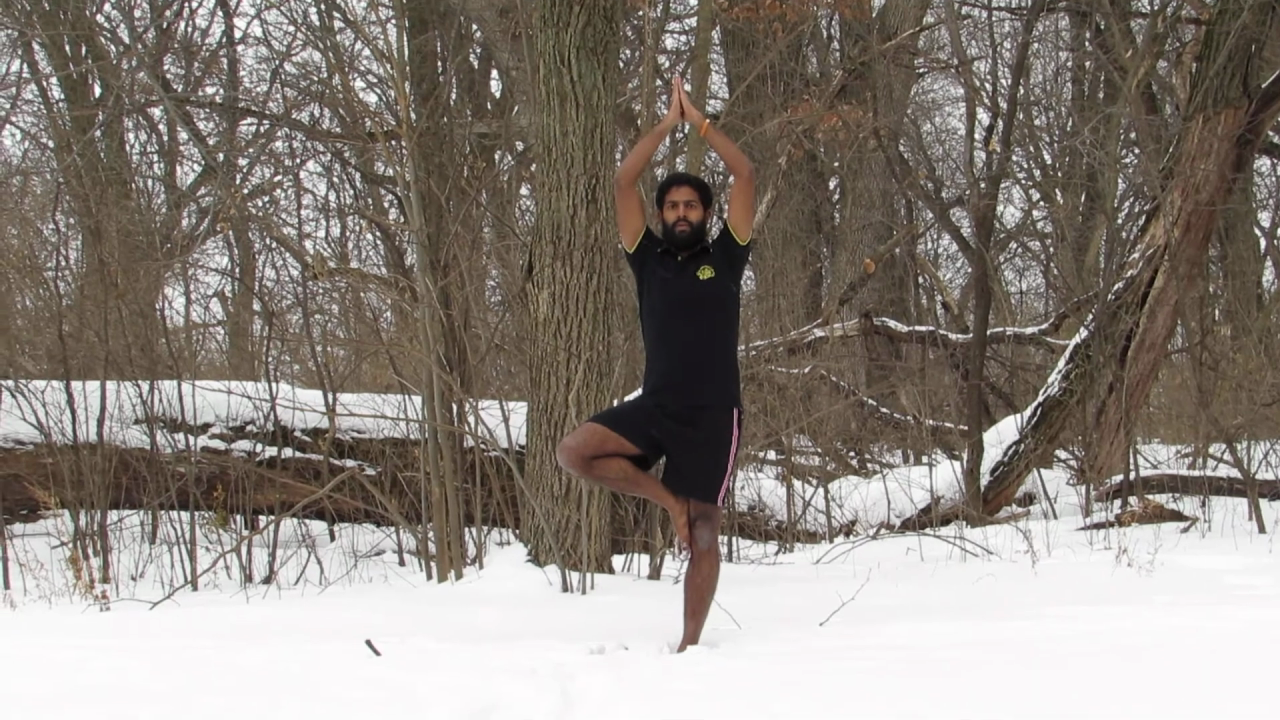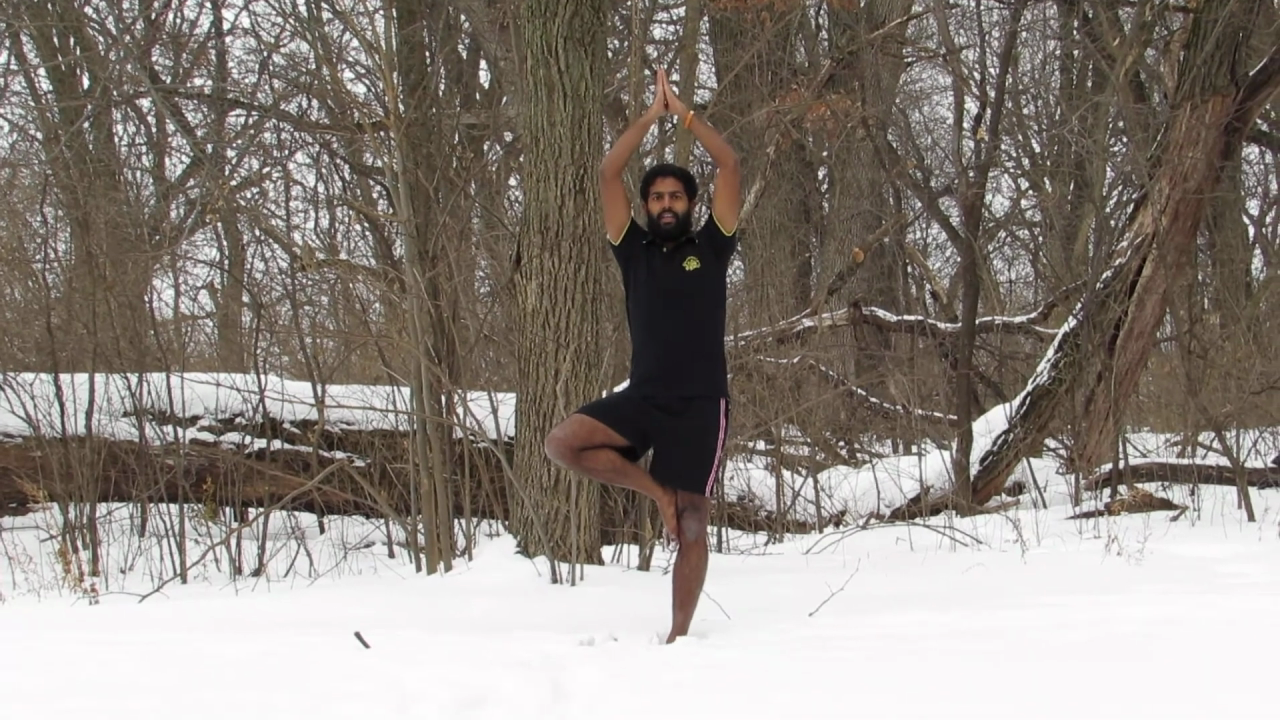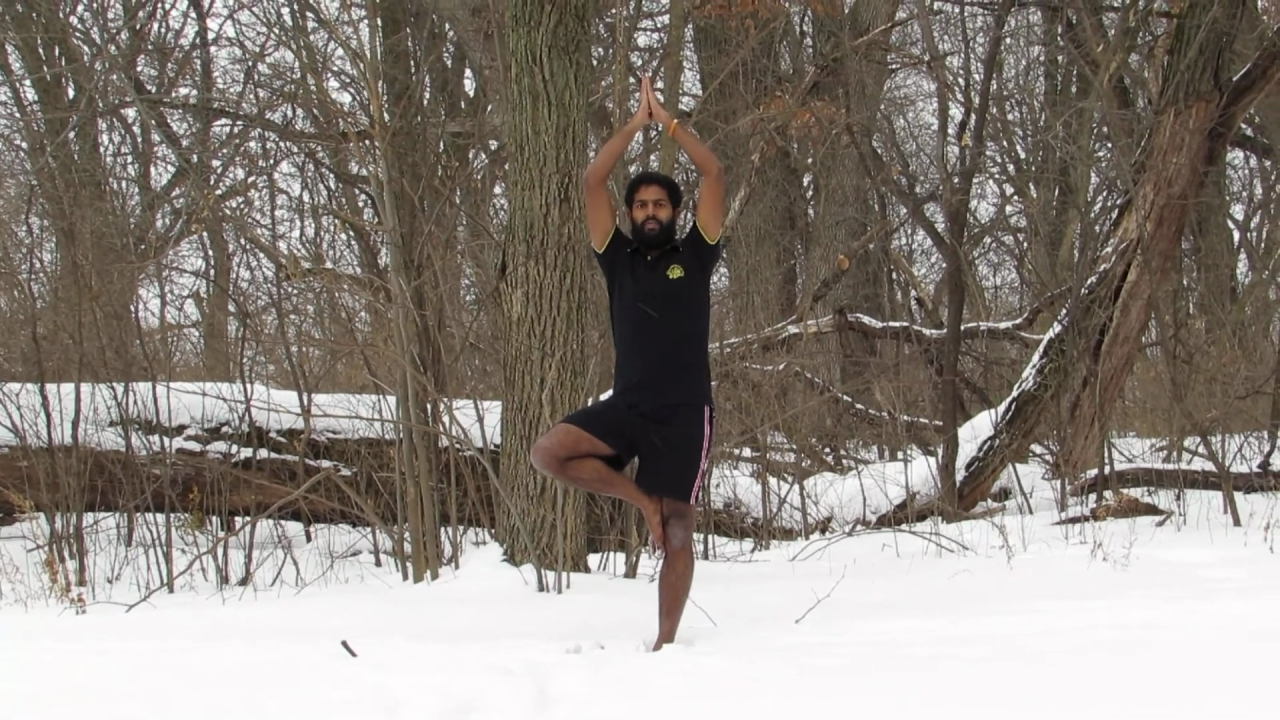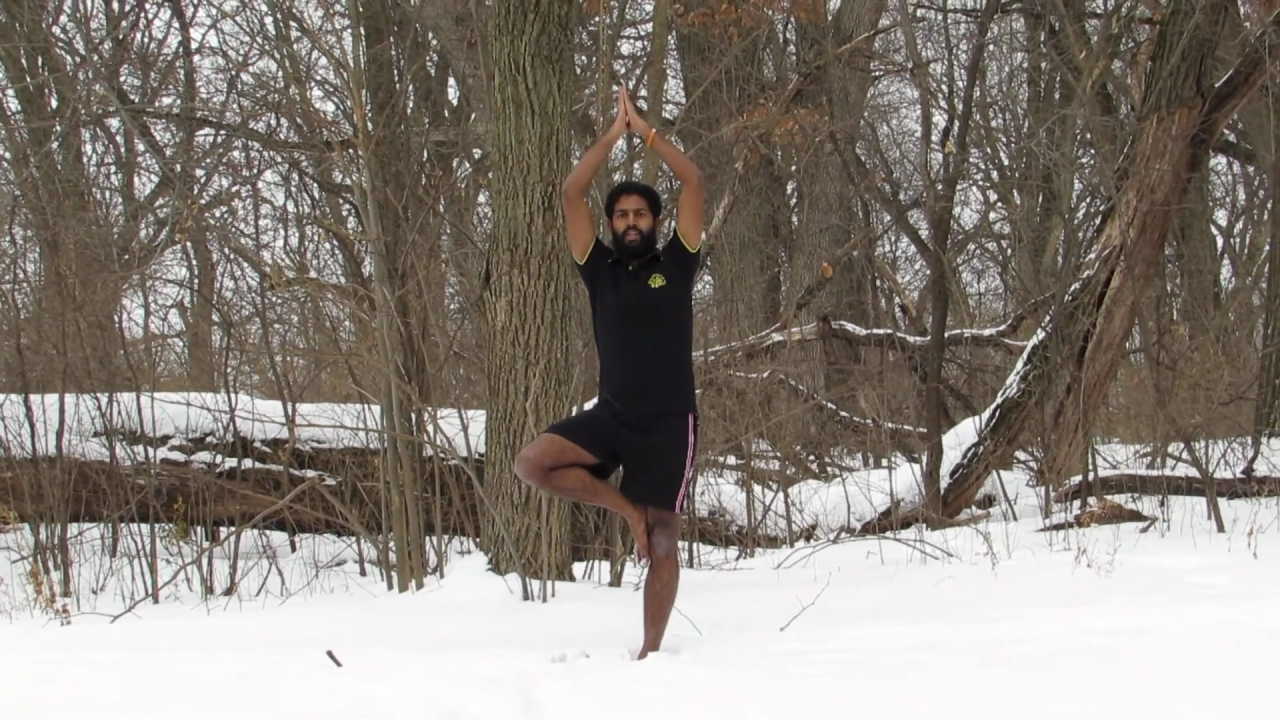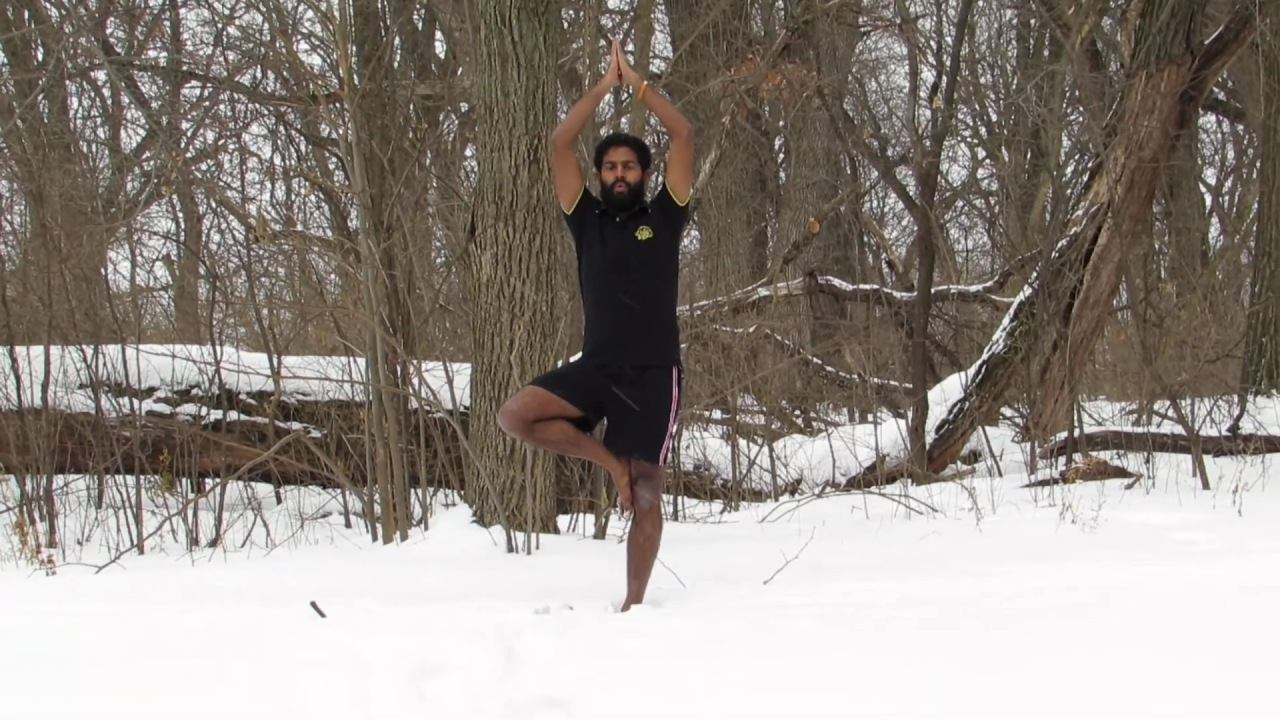
dt=1s
person 1, frame 1
left shoulder: (724, 257)
right shoulder: (649, 259)
left elbow: (745, 175)
right elbow: (623, 182)
left wrist: (700, 121)
right wrist: (667, 122)
left hip: (713, 412)
right hip: (654, 405)
left knee: (704, 534)
right knee: (573, 451)
left ankle: (690, 644)
right ankle: (669, 500)
person 1, frame 2
left shoulder: (711, 246)
right shoulder: (634, 250)
left elbow: (730, 166)
right elbow: (608, 173)
left wrist: (684, 112)
right wrist: (651, 113)
left hip: (701, 403)
right hip: (642, 396)
left knee: (692, 524)
right knee: (561, 442)
left ankle: (680, 634)
right ankle: (657, 492)
person 1, frame 3
left shoulder: (694, 256)
right shoulder: (618, 259)
left elbow: (714, 175)
right elbow: (592, 182)
left wrist: (667, 120)
right wrist: (634, 123)
left hip: (685, 411)
right hip: (626, 405)
left knee: (677, 529)
right knee: (547, 453)
left ankle: (666, 642)
right ankle: (642, 500)
person 1, frame 4
left shoulder: (676, 265)
right shoulder: (599, 269)
left elbow: (694, 183)
right elbow: (571, 193)
left wrist: (645, 130)
right wrist: (612, 133)
left hip: (668, 419)
right hip: (610, 414)
left knee: (663, 537)
right knee: (531, 463)
left ankle: (651, 650)
right ankle: (626, 509)
person 1, frame 5
left shoulder: (663, 217)
right shoulder: (587, 220)
left elbow: (683, 136)
right elbow: (559, 144)
left wrist: (637, 82)
right wrist: (603, 85)
left hip: (653, 372)
right hip: (594, 366)
left knee: (646, 490)
right knee: (514, 415)
left ankle: (634, 603)
right ankle: (610, 461)
